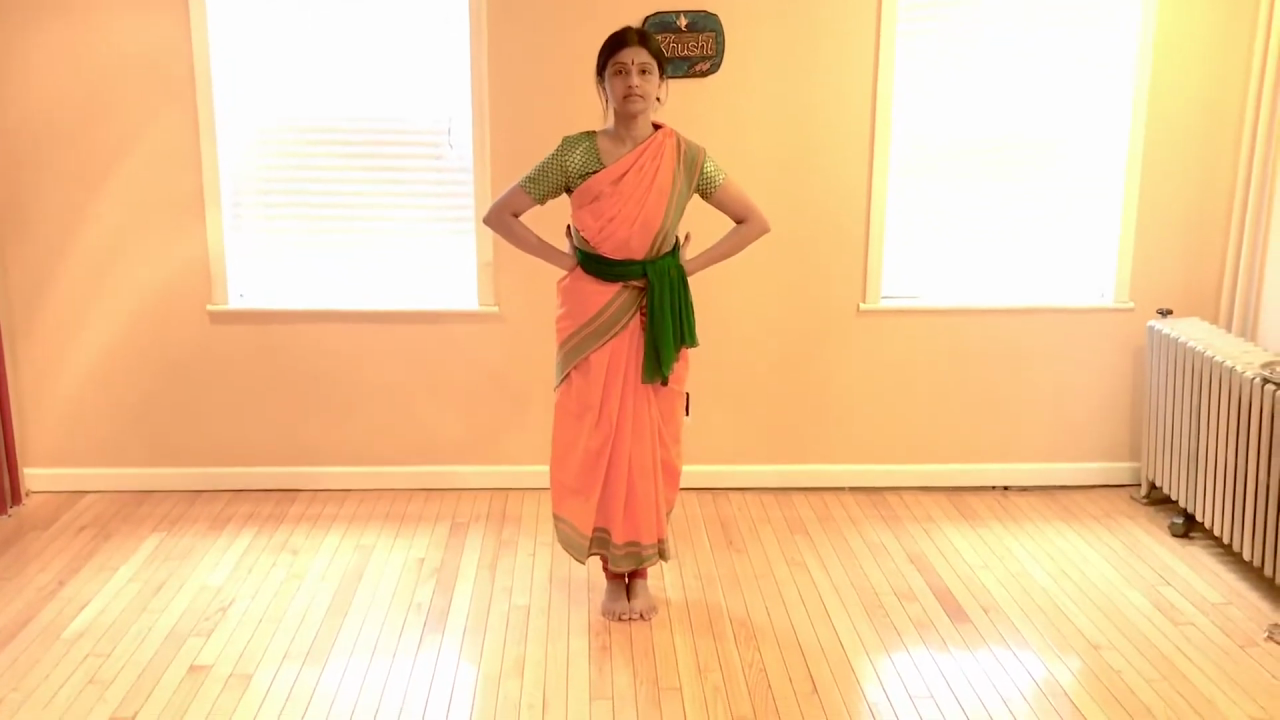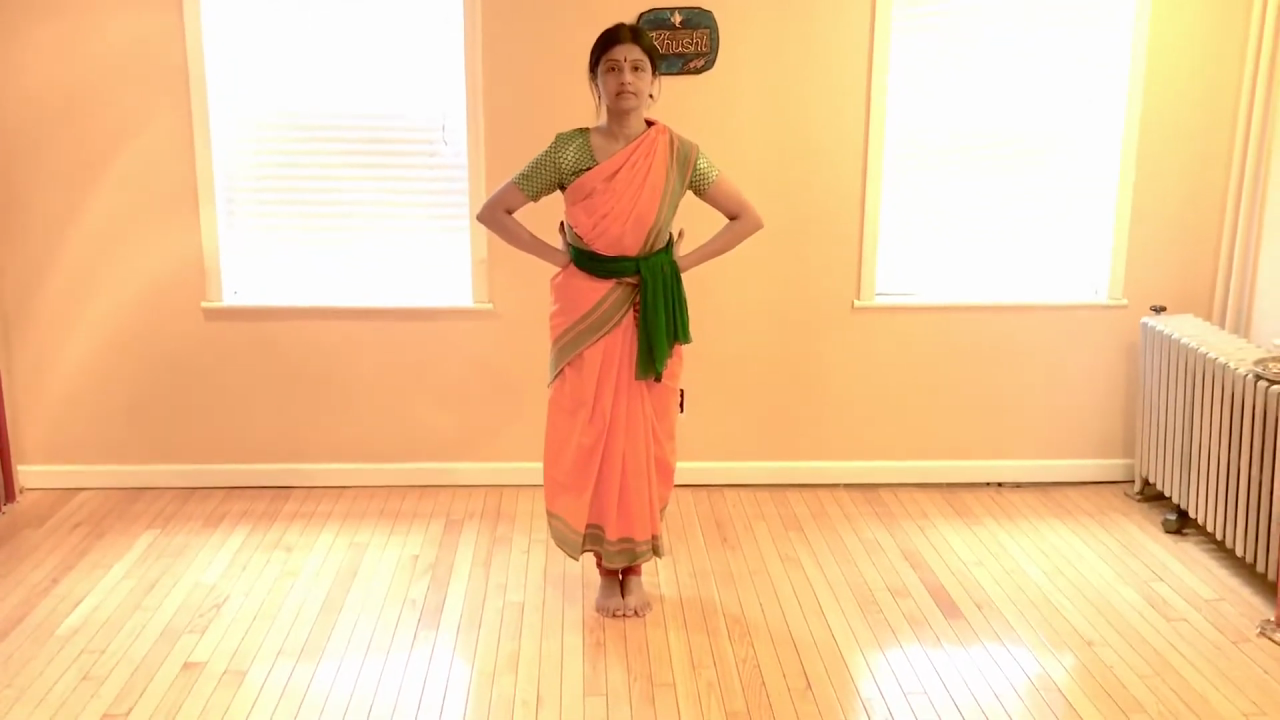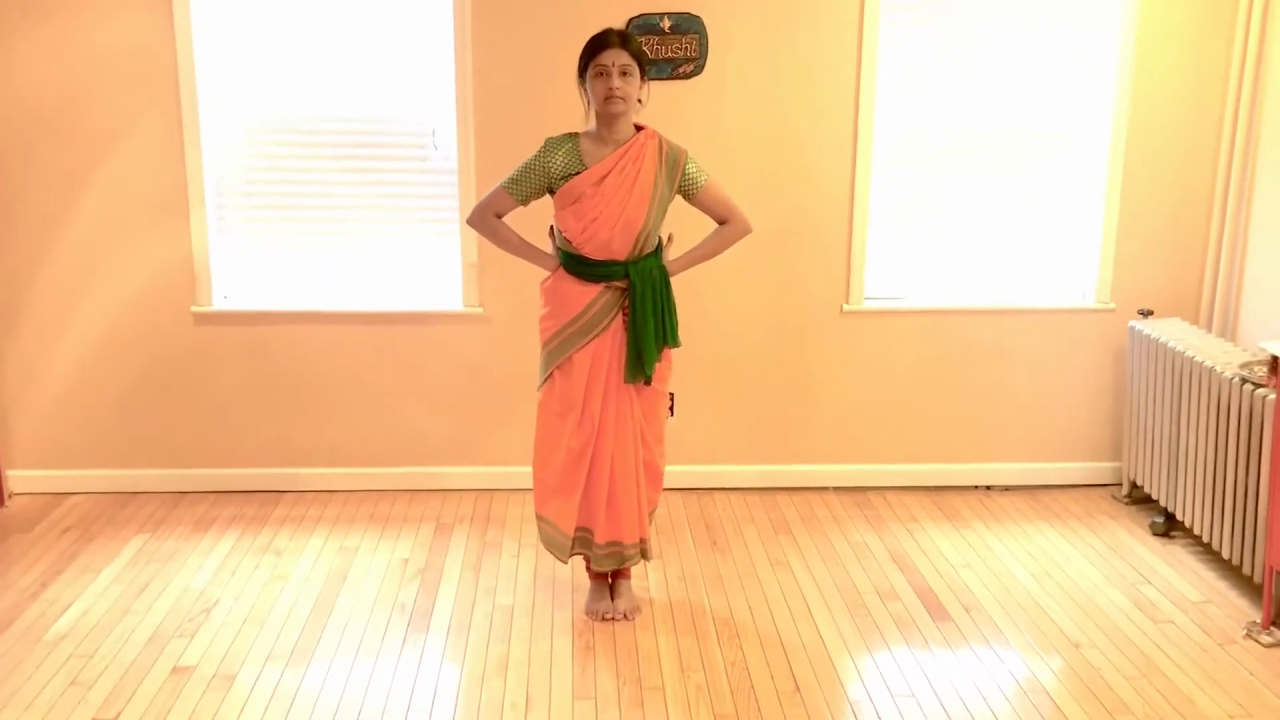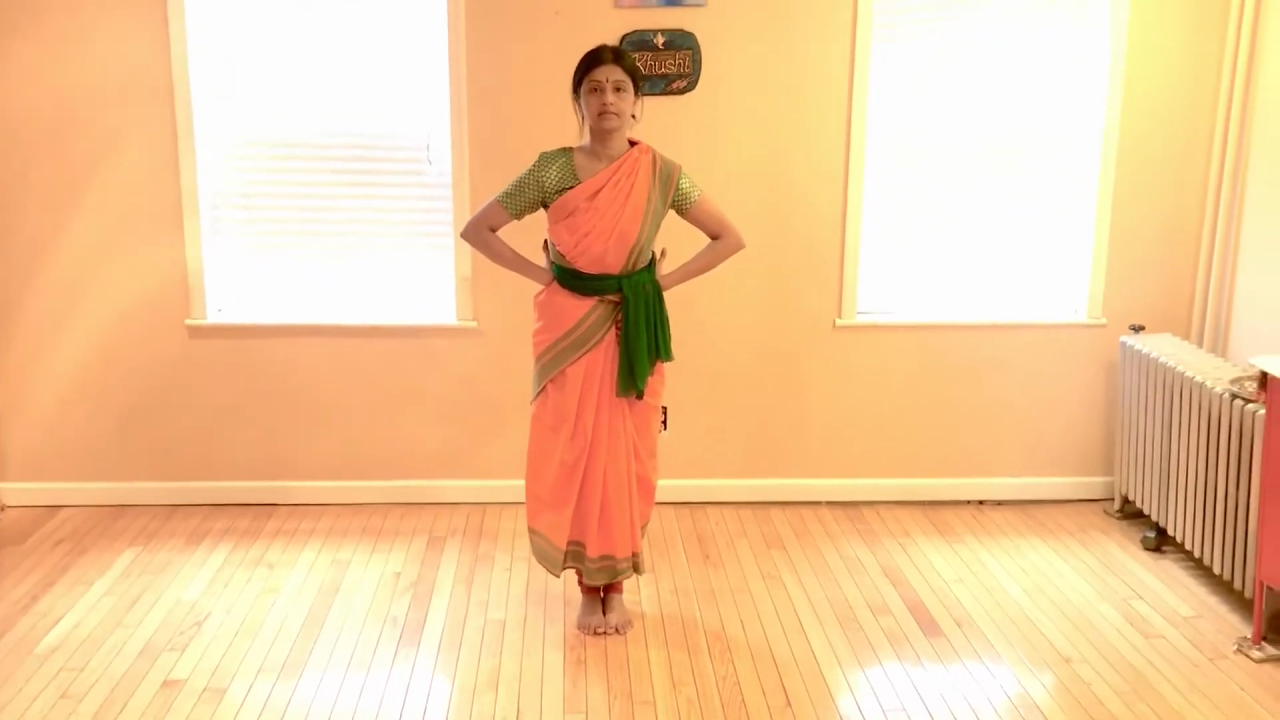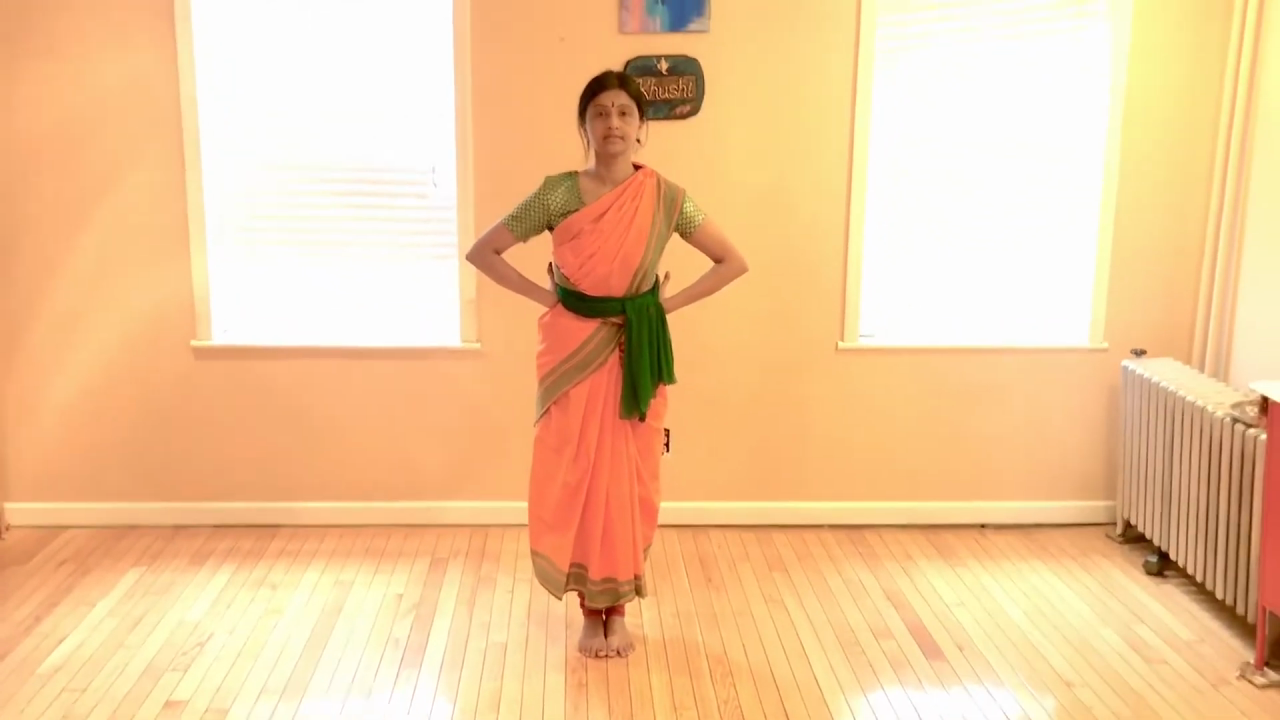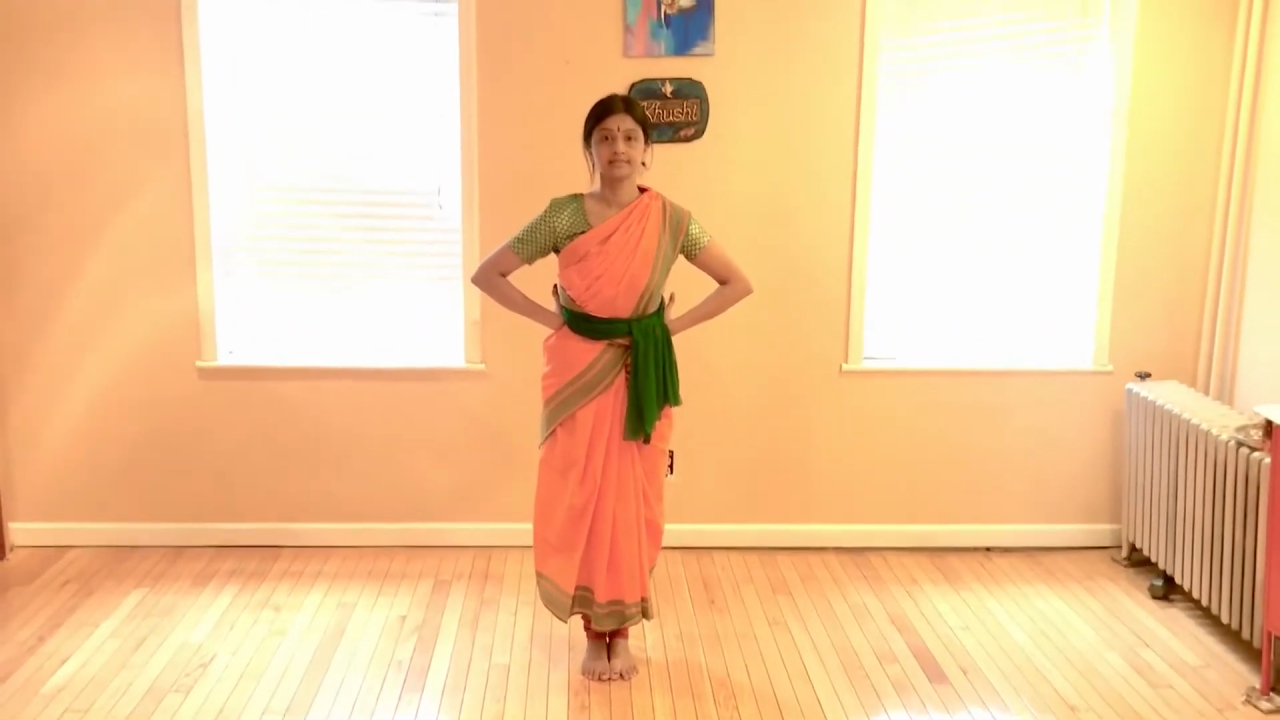
dt=0.3s
person 1, frame 1
left shoulder: (686, 157)
right shoulder: (575, 154)
left elbow: (755, 221)
right elbow: (498, 214)
left wrist: (691, 265)
right wrist: (564, 259)
left hip: (656, 316)
right hip: (592, 314)
left knee: (649, 441)
right knee: (597, 441)
left ankle: (640, 571)
right ankle: (612, 573)
person 1, frame 2
left shoulder: (679, 154)
right shoulder: (568, 151)
left elbow: (748, 218)
right elbow: (492, 211)
left wrist: (684, 261)
right wrist: (557, 256)
left hip: (650, 312)
right hip: (587, 309)
left knee: (643, 438)
right knee: (591, 437)
left ankle: (635, 567)
right ankle: (607, 570)
person 1, frame 3
left shoulder: (668, 159)
right shoulder: (558, 155)
left elbow: (736, 223)
right elbow: (482, 215)
left wrist: (674, 265)
right wrist: (546, 260)
left hip: (639, 316)
right hip: (576, 313)
left knee: (632, 441)
right knee: (580, 440)
left ankle: (625, 570)
right ankle: (596, 573)
person 1, frame 4
left shoulder: (662, 174)
right shoulder: (551, 169)
left elbow: (729, 238)
right elbow: (476, 229)
left wrist: (666, 280)
right wrist: (540, 273)
left hip: (632, 330)
right hip: (569, 328)
left knee: (625, 456)
right knee: (573, 455)
left ankle: (616, 585)
right ankle: (588, 587)
person 1, frame 5
left shoulder: (665, 198)
right shoulder: (557, 193)
left elbow: (732, 262)
right elbow: (482, 251)
left wrist: (669, 302)
right wrist: (544, 295)
left hip: (636, 354)
right hip: (573, 350)
left knee: (628, 478)
right knee: (576, 477)
left ankle: (618, 608)
right ankle: (590, 610)
person 1, frame 6
left shoulder: (671, 220)
right shoulder: (563, 215)
left elbow: (737, 283)
right elbow: (487, 274)
left wrist: (675, 323)
right wrist: (549, 317)
left hip: (641, 375)
right hip: (579, 372)
left knee: (632, 499)
right knee: (580, 498)
left ankle: (621, 630)
right ankle: (593, 632)
